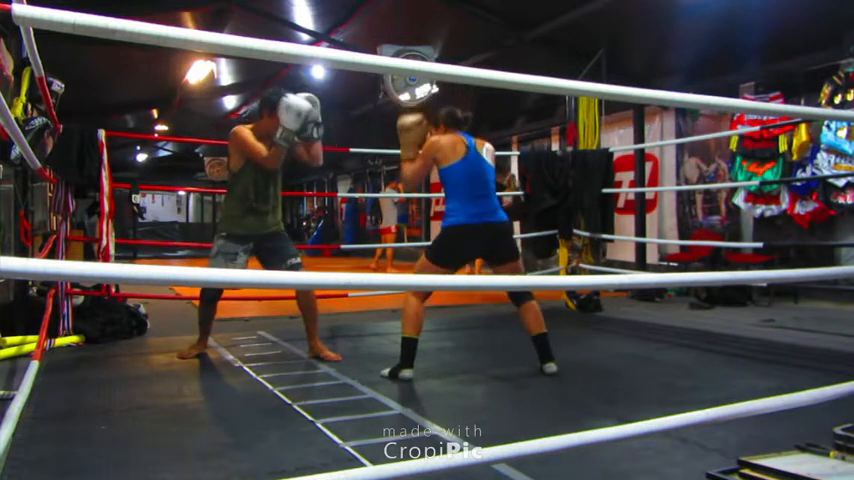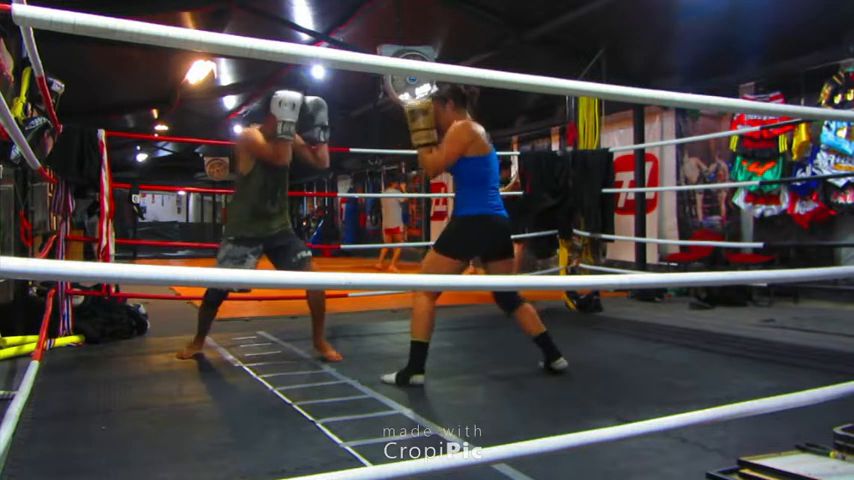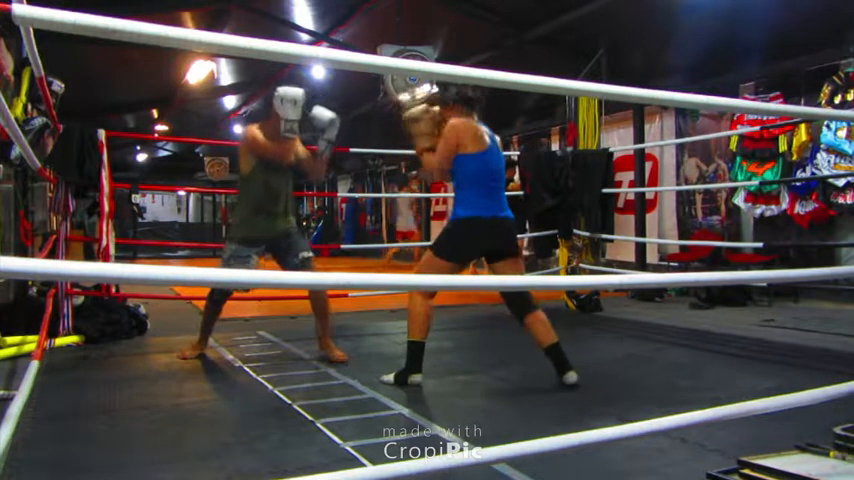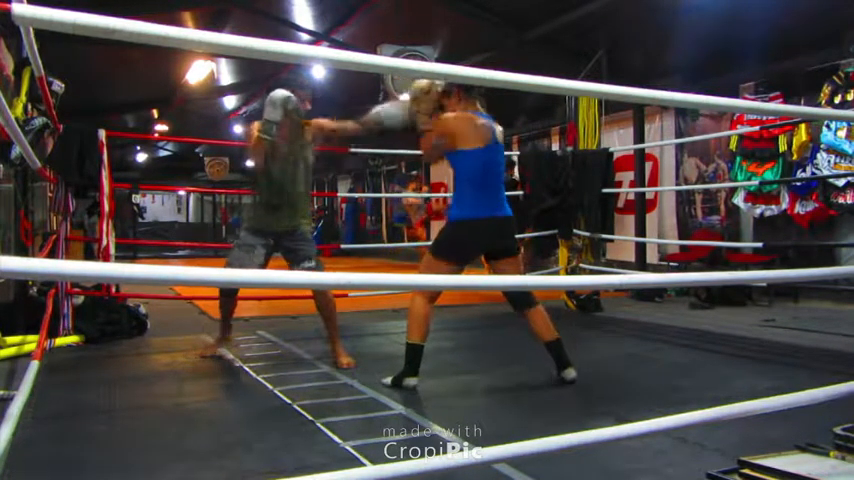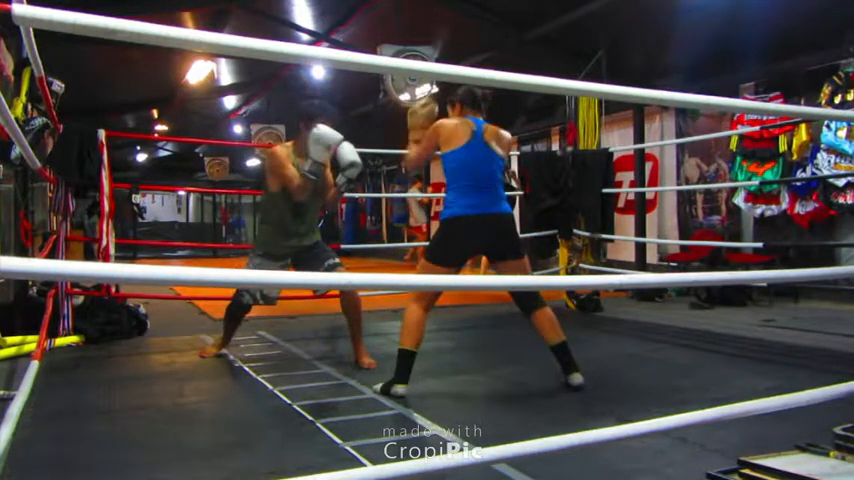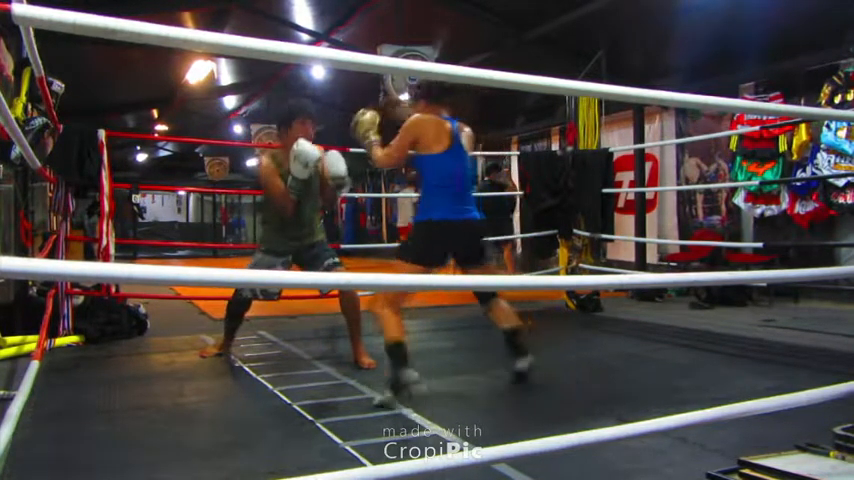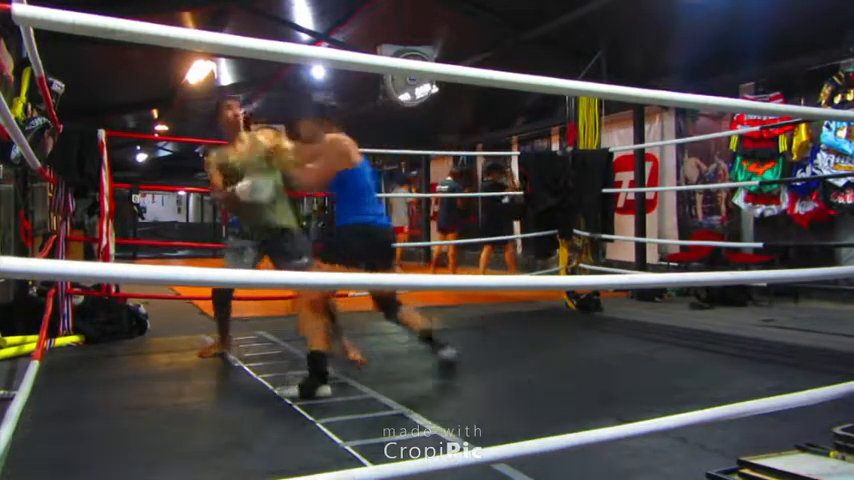
dt=0.4s
person 1, frame 1
left shoulder: (440, 144)
right shoulder: (485, 147)
left elbow: (409, 181)
left wrist: (410, 149)
left hip: (460, 232)
right hip: (497, 229)
left knee: (415, 294)
right knee: (522, 294)
left ankle: (405, 365)
right ankle: (547, 359)
person 1, frame 2
left shoulder: (460, 130)
right shoulder: (479, 132)
left elbow: (432, 169)
right elbow: (456, 165)
left wrist: (422, 134)
right wrist: (433, 129)
left hip: (469, 223)
right hip: (498, 224)
left knee: (424, 292)
right knee: (508, 297)
left ankle: (414, 370)
right ankle: (553, 356)
person 1, frame 3
left shoulder: (458, 127)
right shoulder: (489, 136)
left elbow: (437, 172)
left wrist: (422, 139)
right wrist: (435, 137)
left hip: (467, 225)
right hip: (502, 226)
left knee: (420, 290)
right knee: (522, 302)
left ankle: (411, 369)
right ankle: (565, 369)
person 1, frame 4
left shoulder: (455, 121)
right shoulder: (496, 128)
left elbow: (430, 154)
left wrist: (428, 124)
left hip: (467, 225)
right hip: (501, 223)
left knee: (422, 295)
right knee: (523, 299)
left ankle: (409, 372)
right ankle: (565, 365)
person 1, frame 5
left shoulder: (444, 128)
right shoulder: (502, 136)
left elbow: (411, 163)
left hip: (459, 225)
right hip: (500, 223)
left knee: (418, 302)
right knee: (531, 300)
left ankle: (399, 380)
right ankle: (571, 370)
person 1, frame 6
left shoulder: (421, 123)
right shoulder: (466, 132)
left elbow: (384, 162)
left wrist: (369, 136)
left hip: (435, 228)
right hip: (469, 226)
left knee: (386, 304)
right knee: (489, 296)
left ankle: (403, 370)
right ankle: (520, 356)
person 1, frame 7
left shoulder: (333, 142)
right shoulder: (339, 145)
left elbow: (308, 182)
left wrist: (293, 161)
right wrist: (305, 154)
left hip: (354, 232)
right hip: (378, 233)
right knee: (389, 304)
left ankle: (316, 380)
right ankle: (439, 347)
person 2, frame 1
left shoulder: (282, 136)
right shoulder: (240, 134)
left elbow: (315, 161)
right elbow: (271, 162)
left wrist: (313, 124)
right wrist: (289, 128)
left hip: (270, 226)
right hip: (236, 227)
right knee: (212, 287)
left ankle: (315, 344)
right ankle: (202, 340)
person 2, frame 2
left shoulder: (290, 137)
right shoulder: (249, 136)
left elbow: (322, 162)
right elbow: (281, 158)
left wrist: (320, 126)
right wrist: (287, 122)
left hip: (279, 226)
right hip: (244, 229)
right knee: (218, 290)
left ankle: (320, 342)
right ankle: (198, 341)
person 2, frame 3
left shoulder: (291, 139)
right shoulder: (251, 135)
left elbow: (317, 174)
right elbow: (284, 158)
left wrist: (327, 139)
right wrist: (290, 120)
left hip: (283, 226)
right hip: (248, 229)
right knee: (221, 289)
left ankle: (327, 343)
right ankle: (201, 341)
person 2, frame 4
left shoulder: (313, 129)
right shoulder: (260, 129)
right elbow: (258, 159)
right wrist: (272, 121)
left hip: (296, 224)
right hip: (260, 222)
left knee: (317, 284)
left ankle: (336, 346)
right ankle: (224, 336)
person 2, frame 5
left shoulder: (323, 153)
right shoulder: (279, 154)
left elbow: (329, 202)
right elbow: (299, 193)
left wrist: (347, 177)
right wrist: (317, 161)
left hip: (309, 241)
right hip: (273, 245)
right knee: (242, 299)
left ankle: (359, 349)
right ankle: (223, 341)
person 2, frame 6
left shoulder: (317, 154)
right shoulder: (268, 164)
left elbow: (328, 196)
right elbow: (287, 207)
left wrist: (337, 180)
right wrist: (298, 173)
left hip: (312, 239)
right hip: (275, 243)
right knee: (243, 294)
left ankle: (358, 348)
right ankle: (226, 342)
person 2, frame 7
left shoulder: (264, 138)
right shoulder: (215, 158)
right elbow: (219, 198)
right wrist: (238, 192)
left hip: (280, 225)
right hip: (245, 230)
right knee: (221, 286)
left ankle: (342, 340)
right ankle: (223, 341)
